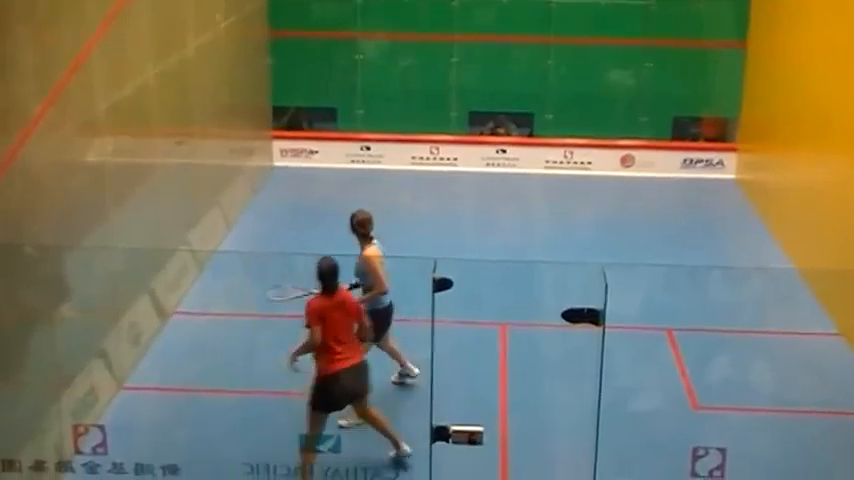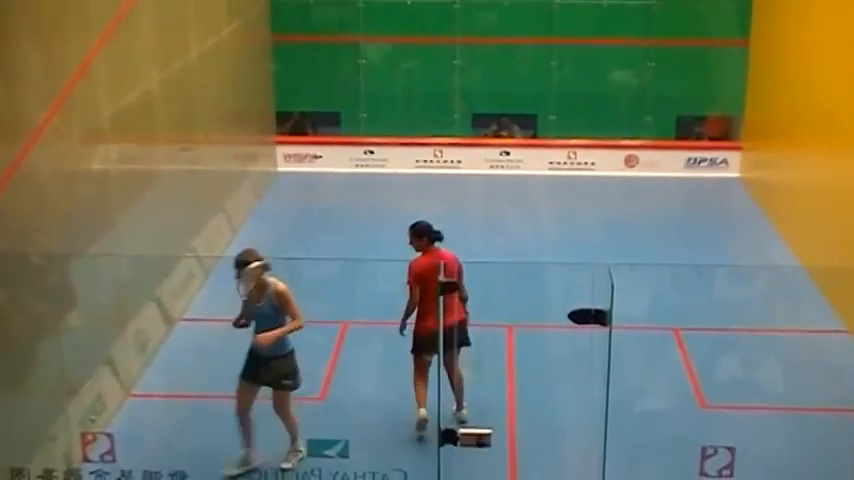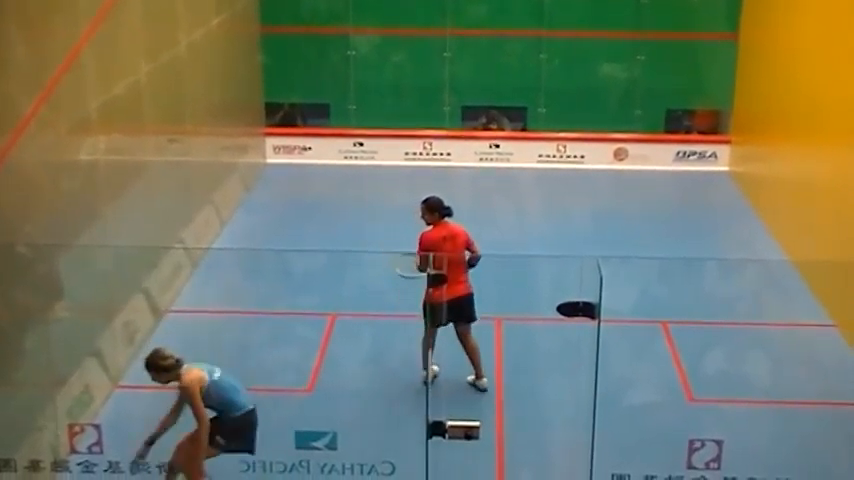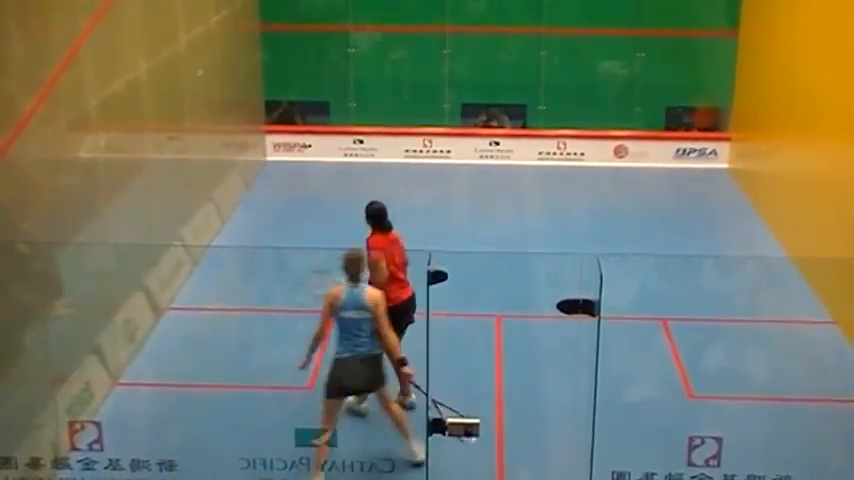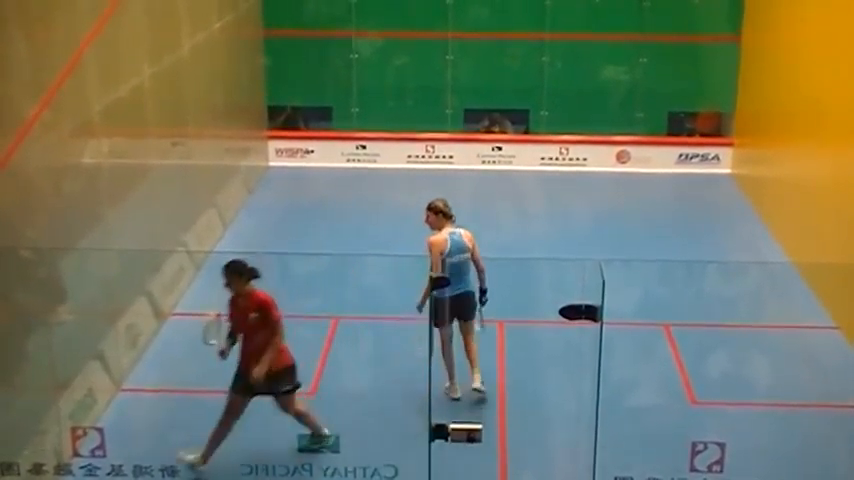
dt=0.7s
person 1, frame 1
left shoulder: (314, 305)
right shoulder: (350, 299)
left elbow: (316, 341)
right elbow: (365, 332)
left wrist: (296, 354)
left hip: (331, 373)
right hip: (356, 365)
left knee: (314, 429)
right knee: (365, 411)
right ankle: (400, 447)
person 1, frame 2
left shoulder: (417, 265)
right shoulder: (452, 258)
left elbow: (414, 300)
right elbow: (462, 289)
left wrist: (403, 320)
right wrist: (464, 308)
left hip: (428, 326)
right hip: (455, 322)
left knee: (420, 371)
right knee: (452, 366)
left ankle: (422, 410)
right ankle: (460, 409)
person 1, frame 3
left shoulder: (426, 237)
right shoulder: (460, 231)
left elbow: (422, 268)
right elbow: (476, 256)
left wrist: (427, 264)
left hip: (436, 297)
right hip: (462, 294)
left knee: (429, 334)
right knee: (466, 336)
left ankle: (427, 371)
right ankle: (480, 378)
person 1, frame 4
left shoulder: (374, 241)
right shoulder: (393, 236)
left elbow: (382, 276)
left hip: (392, 304)
right hip: (406, 298)
left ankle: (360, 401)
right ankle: (406, 396)
person 1, frame 5
left shoulder: (264, 301)
right shoulder: (235, 302)
left elbow: (278, 335)
left wrist: (263, 365)
right wrist: (228, 346)
left hip: (276, 365)
right hip: (248, 364)
left knee: (289, 407)
right knee: (230, 414)
left ankle: (321, 434)
right ankle: (203, 458)
person 2, frame 1
left shoulder: (368, 255)
right shoulder: (374, 246)
left elbow: (382, 288)
left wrist: (358, 302)
left hip: (376, 312)
right hip: (383, 307)
right knee: (382, 342)
right ankle: (407, 370)
person 2, frame 2
left shoulder: (278, 290)
right shoulder: (247, 289)
left elbow: (298, 322)
right elbow: (243, 322)
left wrist: (273, 334)
right wrist: (242, 319)
left hip: (280, 357)
right hip: (257, 356)
left knee: (281, 410)
right knee: (241, 409)
left ankle: (297, 446)
right ankle: (248, 456)
person 2, frame 3
left shoulder: (188, 382)
right shoulder: (188, 376)
left elbow: (204, 423)
right elbow: (173, 416)
right wrist: (150, 442)
left hip: (241, 421)
right hip: (233, 415)
left knee: (189, 462)
right knee: (181, 453)
person 2, frame 4
left shoulder: (334, 294)
right shoulder: (376, 295)
left elbow: (321, 332)
right elbow: (386, 333)
left wrist: (308, 357)
right wrist: (401, 363)
left hip: (344, 364)
right hip: (371, 360)
left knee: (328, 423)
right knee: (388, 402)
right ankle: (414, 450)
person 2, frame 5
left shoulder: (435, 241)
right shoulder: (467, 235)
left elbow: (435, 277)
right elbow: (480, 268)
left wrist: (423, 300)
right wrist: (483, 290)
left hip: (443, 299)
right hip: (467, 296)
left knee: (446, 342)
right knee: (469, 337)
left ankle: (454, 387)
right ankle: (476, 379)
